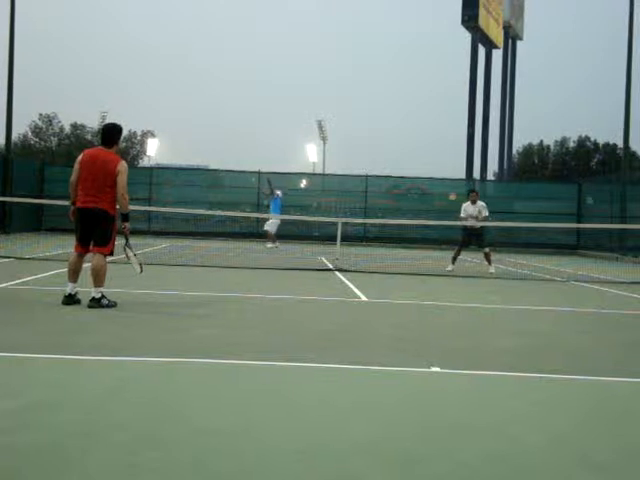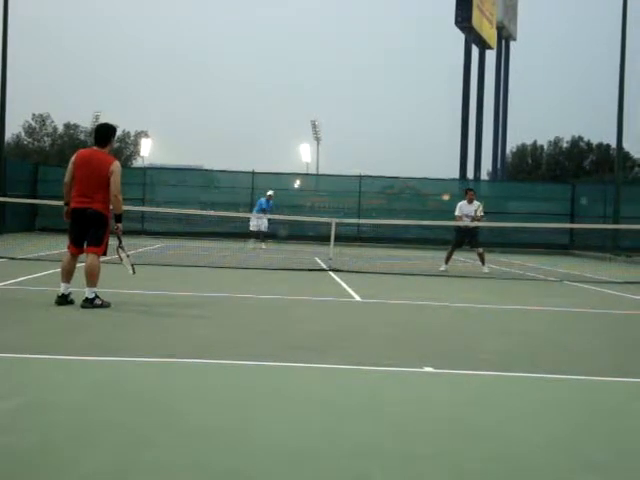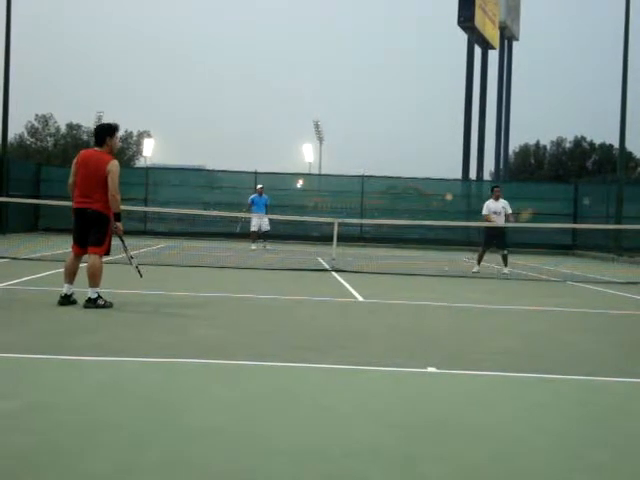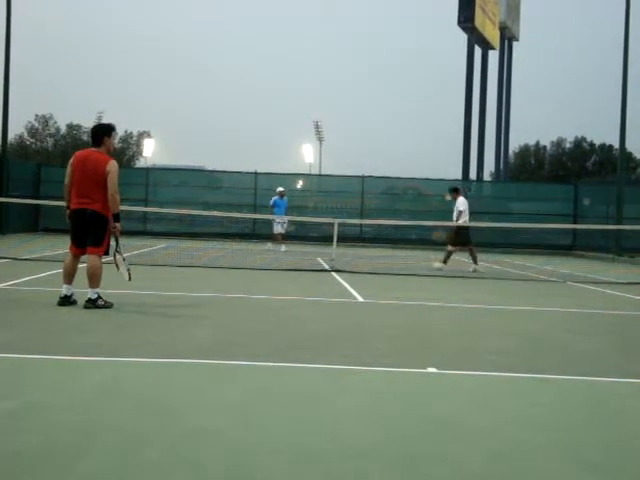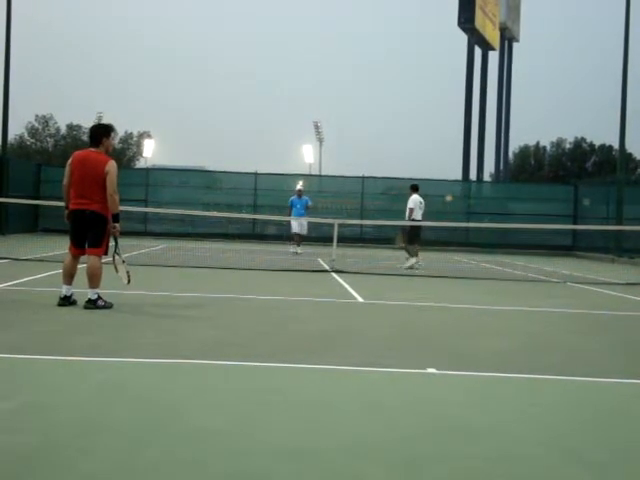
dt=1s
person 1, frame 1
left shoulder: (84, 155)
right shoulder: (120, 164)
left elbow: (73, 182)
right elbow: (121, 194)
left wrist: (73, 204)
right wrist: (125, 218)
left hip: (83, 208)
right hip: (104, 212)
left knee: (79, 251)
right knee: (99, 253)
left ankle: (70, 293)
right ankle: (97, 296)
person 1, frame 2
left shoulder: (78, 155)
right shoulder: (113, 164)
left elbow: (67, 182)
right elbow: (115, 195)
left wrist: (67, 204)
right wrist: (118, 219)
left hip: (77, 209)
right hip: (98, 212)
left knee: (72, 251)
right knee: (93, 253)
left ankle: (63, 293)
right ankle: (90, 297)
person 1, frame 3
left shoulder: (80, 156)
right shoulder: (111, 163)
left elbow: (71, 184)
right elbow: (113, 193)
right wrist: (117, 219)
left hip: (80, 210)
right hip: (100, 213)
left knee: (76, 252)
right knee: (95, 254)
left ankle: (66, 293)
right ankle: (93, 297)
person 1, frame 4
left shoulder: (76, 157)
right shoulder: (110, 164)
left elbow: (67, 185)
right elbow: (112, 193)
left wrist: (69, 207)
right wrist: (116, 219)
left hip: (77, 210)
right hip: (98, 213)
left knee: (74, 253)
right knee: (94, 254)
left ankle: (66, 294)
right ankle: (93, 297)
person 1, frame 5
left shoulder: (74, 157)
right shoulder: (109, 164)
left elbow: (65, 185)
right elbow: (111, 194)
left wrist: (67, 207)
right wrist: (116, 219)
left hip: (76, 211)
right hip: (97, 214)
left knee: (73, 253)
right knee: (94, 255)
left ankle: (65, 294)
right ankle: (93, 298)
